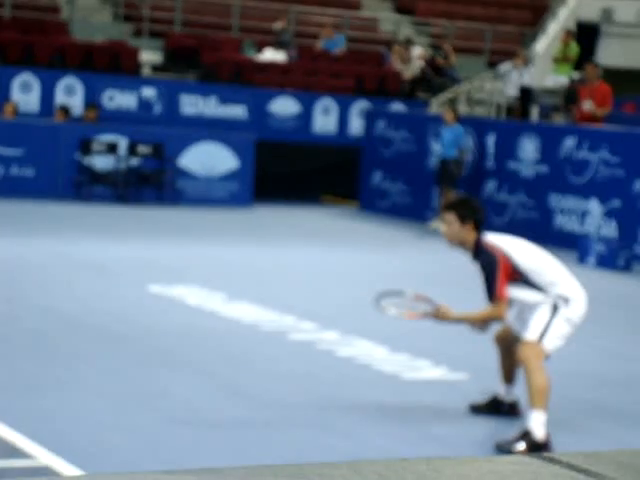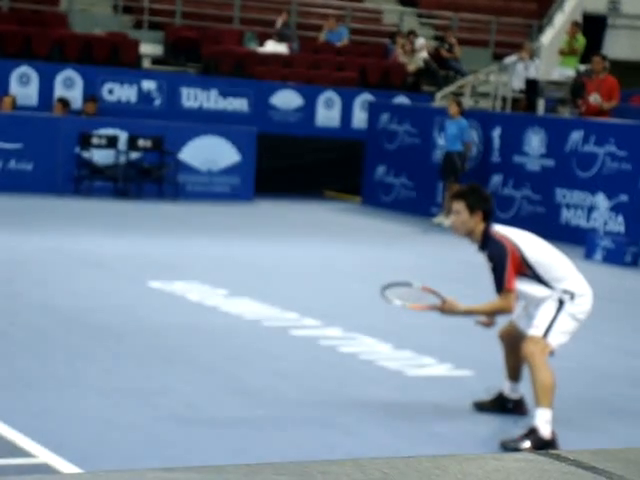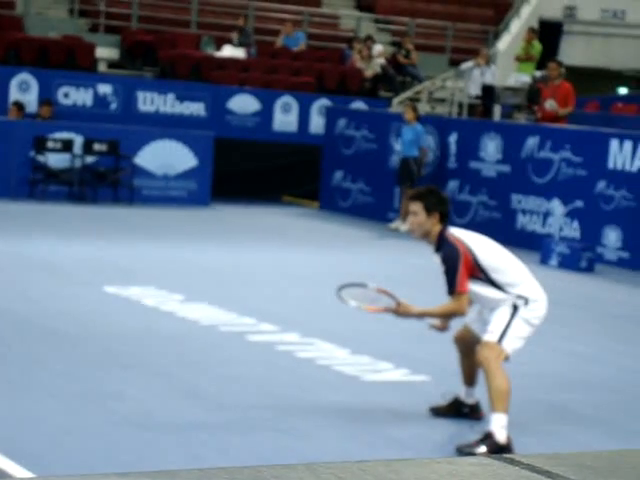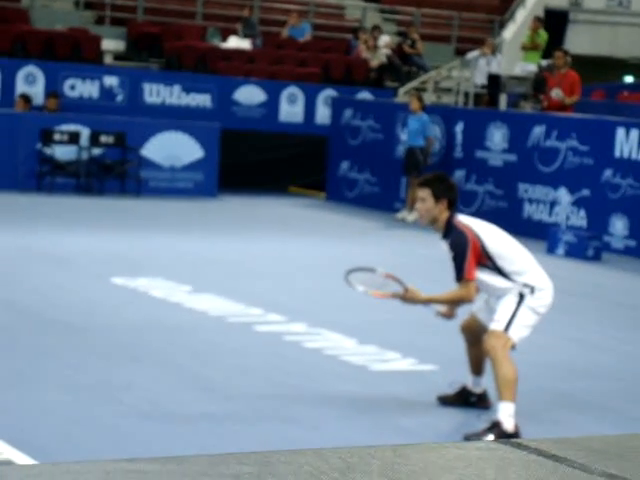
dt=0.4s
person 1, frame 1
left shoulder: (489, 255)
right shoulder: (488, 243)
left elbow: (499, 311)
right elbow: (503, 300)
left wrist: (454, 317)
right wrist: (487, 317)
left hip: (564, 299)
right hip: (543, 296)
left knee: (528, 353)
right knee: (505, 339)
left ankle: (537, 436)
right ankle: (506, 401)
person 1, frame 2
left shoulder: (497, 246)
right shoulder: (494, 237)
left elbow: (507, 303)
right elbow: (510, 294)
left wrist: (461, 309)
right wrist: (493, 313)
left hip: (569, 295)
right hip: (548, 292)
left knee: (532, 350)
right knee: (509, 336)
left ankle: (543, 433)
right ankle: (511, 398)
person 1, frame 3
left shoulder: (451, 249)
right shoulder: (451, 239)
left elbow: (460, 306)
right elbow: (466, 293)
left wrist: (415, 312)
right wrist: (447, 317)
left hip: (523, 300)
right hip: (503, 297)
left knee: (488, 355)
right knee: (464, 340)
left ankle: (499, 437)
right ankle: (467, 403)
person 1, frame 4
left shoulder: (459, 236)
right shoulder: (458, 227)
left elbow: (467, 292)
right elbow: (473, 282)
left wrist: (423, 299)
right wrist: (453, 305)
left hip: (529, 289)
right hip: (510, 286)
left knee: (495, 344)
right knee: (471, 329)
left ankle: (506, 425)
right ankle: (475, 392)
person 2, frame 1
left shoulder: (458, 130)
right shoulder: (443, 129)
left elbow: (462, 148)
left wrist: (460, 164)
right wrist: (441, 158)
left hip: (453, 161)
right hip: (443, 161)
left knee: (450, 191)
right knee: (443, 190)
person 2, frame 2
left shoulder: (463, 123)
right shoulder: (447, 122)
left elbow: (467, 142)
left wrist: (464, 157)
right wrist: (447, 152)
left hip: (457, 155)
right hip: (448, 154)
left knee: (454, 186)
right knee: (447, 186)
right ankle: (444, 213)
person 2, frame 3
left shoulder: (419, 128)
right shoulder: (404, 127)
left elbow: (423, 148)
left wrist: (420, 163)
right wrist: (403, 158)
left hip: (413, 160)
right hip: (404, 160)
right knee: (404, 191)
right ankle: (401, 219)
person 2, frame 4
left shoulder: (424, 118)
right shoulder: (410, 117)
left elbow: (429, 138)
left wrist: (426, 154)
right wrist: (408, 147)
left hip: (419, 150)
right hip: (410, 150)
left knee: (416, 182)
right knee: (410, 181)
left ankle: (415, 211)
right ankle: (407, 209)
